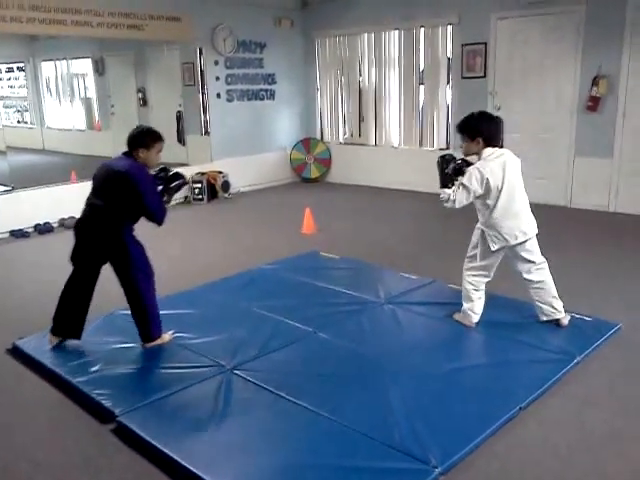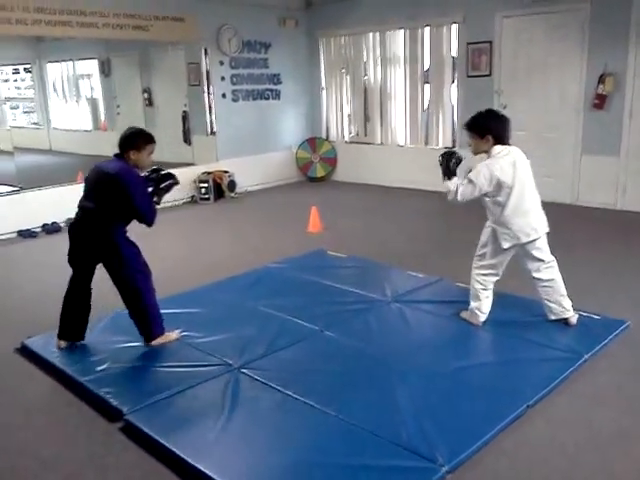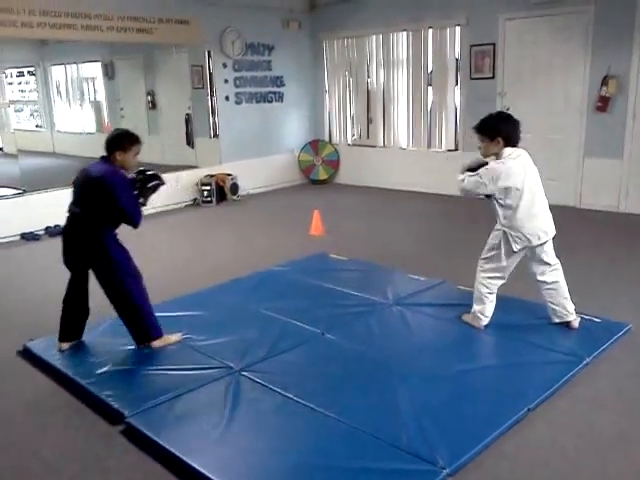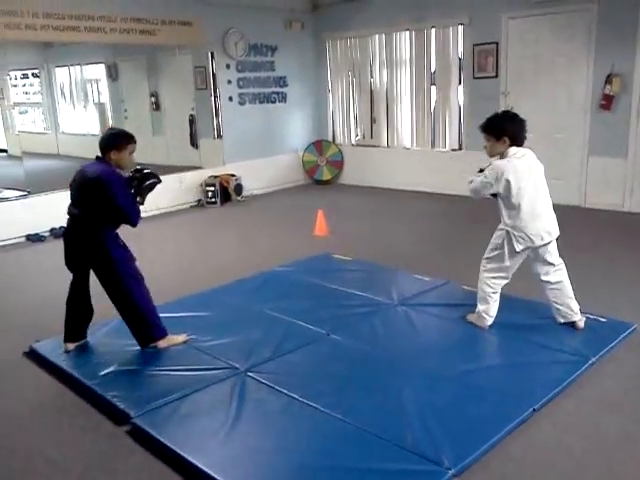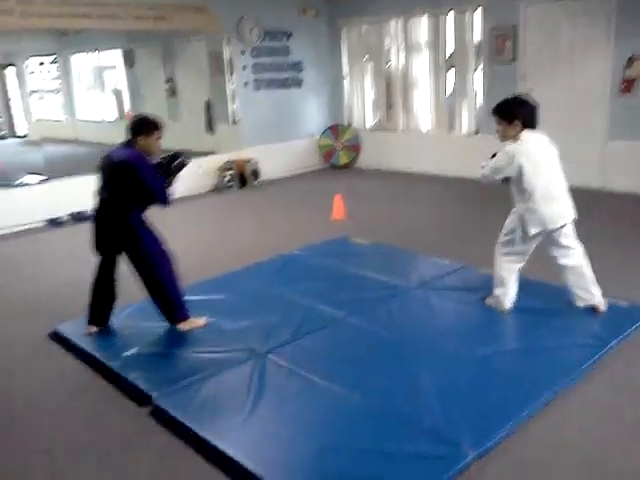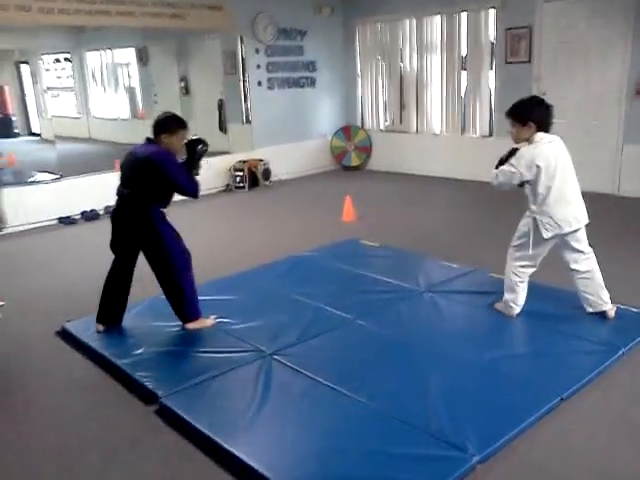
dt=0.2s
person 1, frame 1
left shoulder: (109, 166)
right shoulder: (139, 174)
right elbow: (157, 216)
left wrist: (153, 187)
right wrist: (164, 194)
left hip: (88, 227)
right hip: (114, 233)
left knee: (81, 279)
right knee: (140, 279)
left ankle: (59, 332)
right ankle: (152, 335)
person 1, frame 2
left shoulder: (101, 167)
right shoulder: (128, 176)
right elbow: (147, 218)
left wrist: (144, 187)
right wrist: (153, 195)
left hip: (80, 230)
right hip: (106, 235)
left knee: (79, 281)
right knee: (137, 279)
left ankle: (66, 335)
right ankle: (155, 334)
person 1, frame 3
left shoulder: (89, 170)
right shoulder: (115, 178)
right elbow: (133, 219)
left wrist: (131, 189)
right wrist: (140, 197)
left hip: (73, 235)
right hip: (97, 239)
left knee: (77, 283)
right knee: (127, 284)
left ankle: (67, 337)
right ankle: (152, 336)
person 1, frame 4
left shoulder: (85, 171)
right shoulder: (111, 177)
right elbow: (131, 218)
left wrist: (128, 186)
right wrist: (137, 196)
left hip: (74, 237)
right hip: (98, 240)
left knee: (79, 284)
right knee: (129, 285)
left ankle: (72, 338)
right ankle: (156, 336)
person 1, frame 5
left shoulder: (113, 156)
right shoulder: (139, 161)
right elbow: (161, 197)
left wrist: (156, 172)
right wrist: (164, 177)
left hip: (105, 219)
right hip: (127, 222)
left knee: (107, 266)
right knee: (158, 265)
left ankle: (95, 321)
right ankle: (180, 318)
person 1, frame 6
left shoulder: (135, 153)
right shoulder: (163, 157)
right elbow: (190, 189)
left wrist: (186, 164)
right wrist: (192, 165)
left hip: (123, 216)
right hip: (147, 218)
left knee: (122, 266)
right knee: (177, 262)
left ankle: (105, 319)
right ankle: (191, 317)
person 2, frame 1
left shoulder: (478, 171)
right shoulder: (510, 157)
left elbow: (454, 200)
left hip: (495, 232)
right hip: (522, 227)
left knee: (474, 270)
right knee: (536, 270)
left ankle: (469, 315)
right ankle: (557, 314)
person 2, frame 2
left shoulder: (488, 168)
right shoulder: (518, 154)
left elbow: (459, 193)
left wrist: (449, 174)
left hip: (505, 229)
right hip: (532, 224)
left knee: (484, 269)
right knee: (545, 268)
left ankle: (477, 313)
right ankle: (565, 312)
person 2, frame 3
left shoulder: (497, 170)
right shoulder: (523, 157)
left elbow: (467, 186)
left wrist: (467, 172)
right wrist: (483, 169)
left hip: (514, 232)
right hip: (540, 227)
left knee: (489, 271)
right knee: (549, 272)
left ankle: (479, 316)
right ankle: (568, 316)
person 2, frame 4
left shoulder: (501, 168)
right shoulder: (531, 157)
left elbow: (476, 189)
left wrist: (481, 175)
left hip: (517, 232)
right hip: (544, 227)
left knee: (492, 270)
right knee: (553, 271)
left ankle: (483, 316)
right ankle: (573, 316)
person 2, frame 5
left shoulder: (513, 151)
right shoulder: (545, 141)
left elbow: (487, 174)
left wrist: (494, 161)
left hip: (532, 215)
right hip: (559, 210)
left knee: (507, 253)
right knee: (571, 255)
left ankle: (501, 300)
right ankle: (593, 299)
person 2, frame 6
left shoulder: (529, 154)
right shoulder: (557, 143)
left elbow: (501, 180)
left wrist: (502, 164)
right wrist: (515, 163)
left hip: (545, 218)
right hip: (572, 214)
left knee: (520, 258)
right knee: (582, 259)
left ankle: (511, 305)
right ankle: (603, 305)
